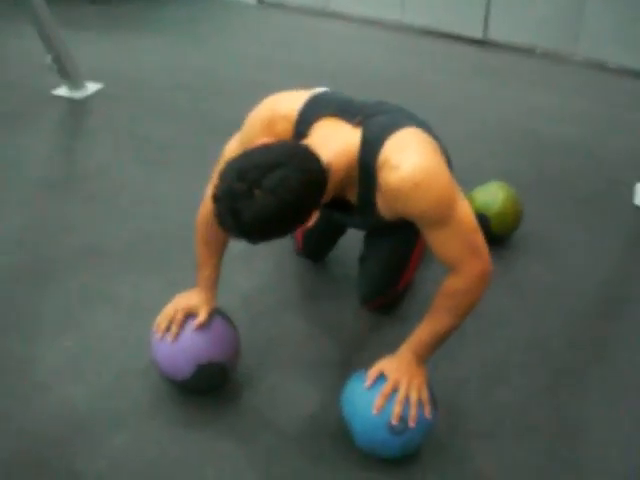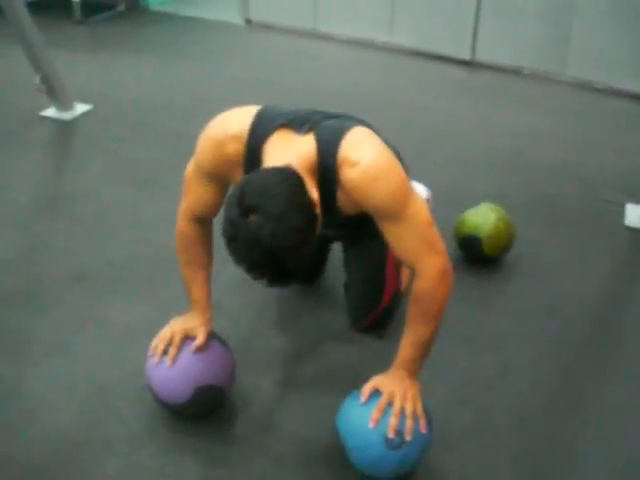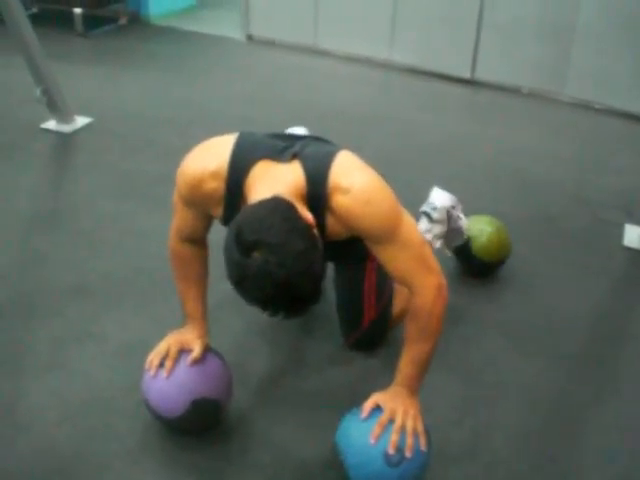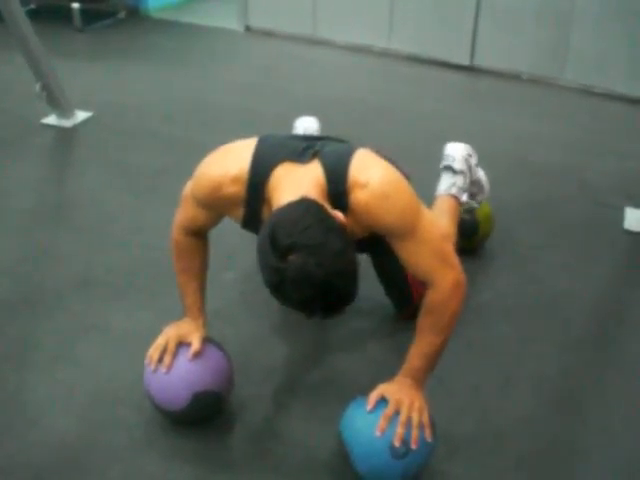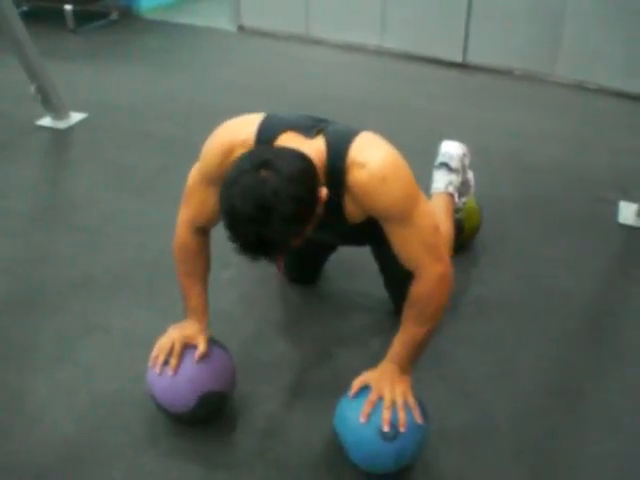
dt=1s
person 1, frame 1
left shoulder: (408, 175)
right shoulder: (275, 119)
left elbow: (474, 267)
right elbow: (218, 194)
left wrist: (412, 356)
right wrist: (204, 289)
left hip: (406, 199)
left knee: (376, 298)
right knee: (308, 249)
person 1, frame 2
left shoulder: (365, 170)
right shoulder: (223, 140)
left elbow: (434, 268)
right elbow: (193, 219)
left wrist: (404, 372)
right wrist: (199, 311)
left hip: (370, 213)
right hip: (313, 189)
left knee: (368, 318)
right knee: (301, 275)
left ankle: (413, 203)
person 1, frame 3
left shoulder: (358, 197)
right shoulder: (202, 175)
left elbow: (429, 287)
right elbow: (187, 239)
left wrist: (404, 390)
right wrist: (195, 325)
left hip: (352, 231)
left knee: (364, 336)
person 1, frame 4
left shoulder: (375, 192)
right shoulder: (222, 178)
left elbow: (448, 281)
right elbow: (187, 230)
left wrist: (411, 380)
right wrist: (193, 317)
left hip: (367, 214)
left knee: (415, 303)
left ankle: (455, 176)
person 1, frame 5
left shoulder: (375, 173)
right shoulder: (229, 148)
left elbow: (435, 272)
right elbow: (192, 227)
left wrist: (395, 368)
right wrist: (196, 319)
left hip: (375, 210)
left knee: (411, 295)
right knee: (295, 273)
left ankle: (447, 177)
